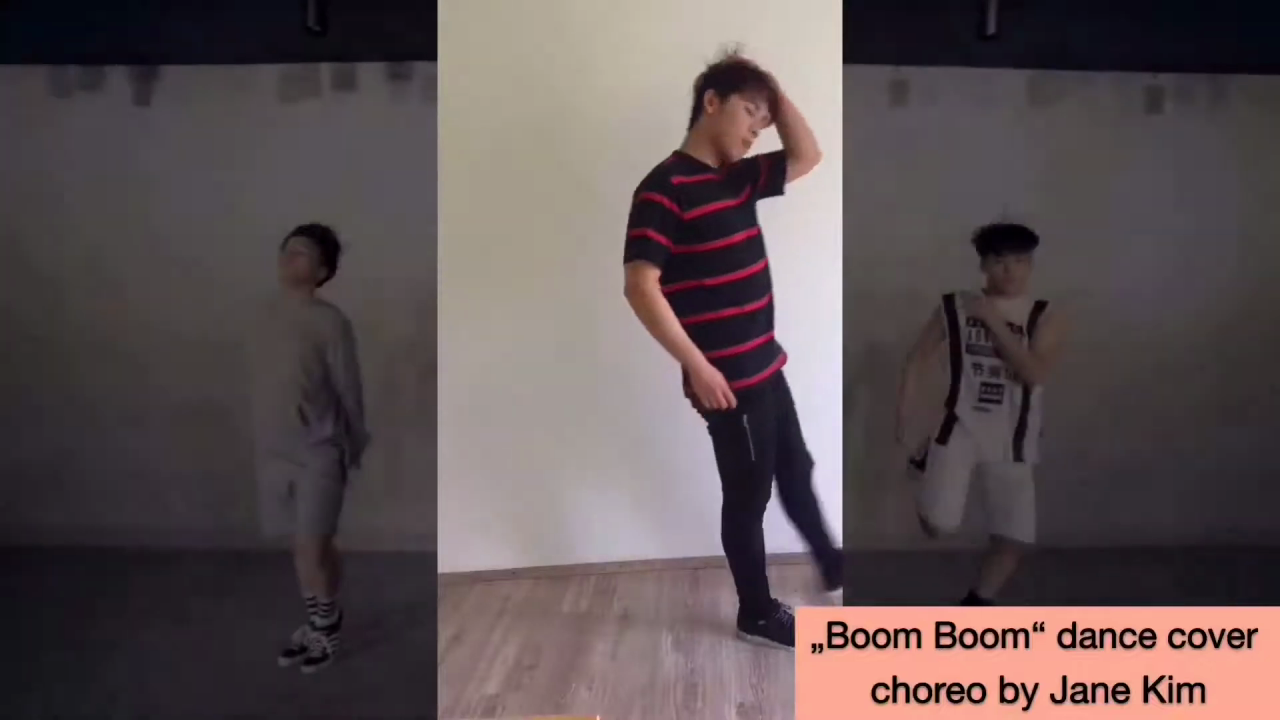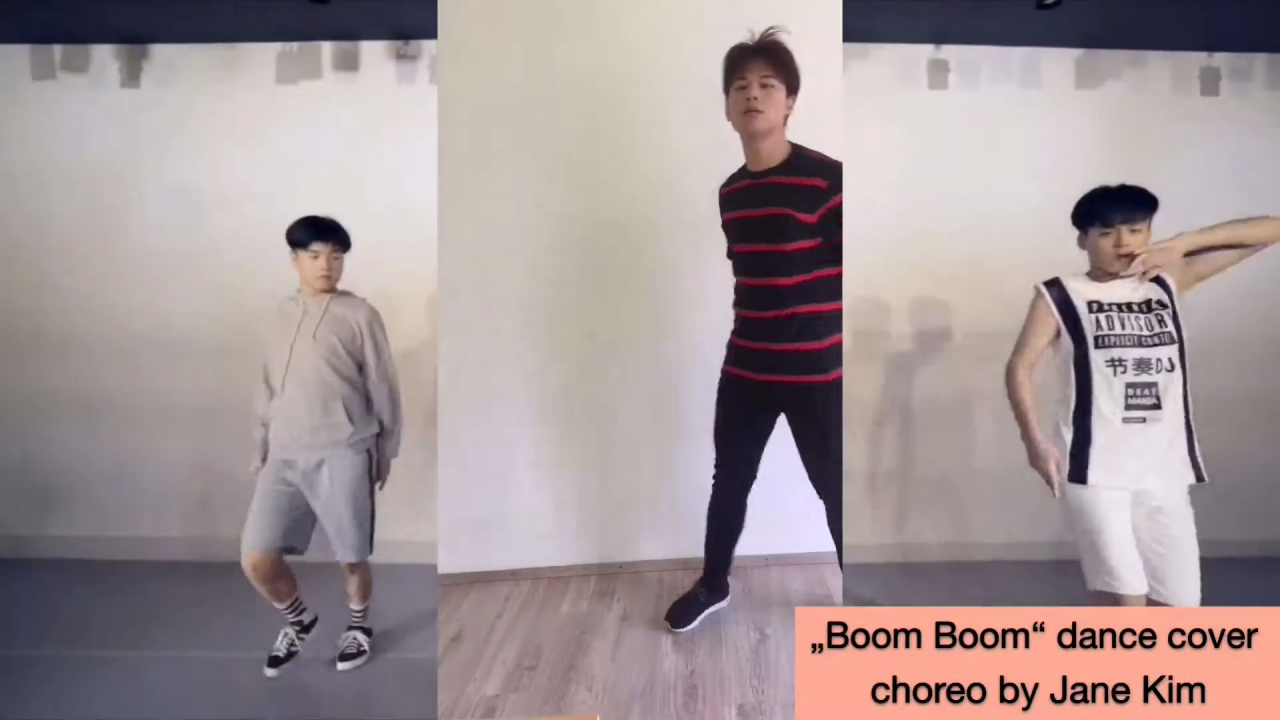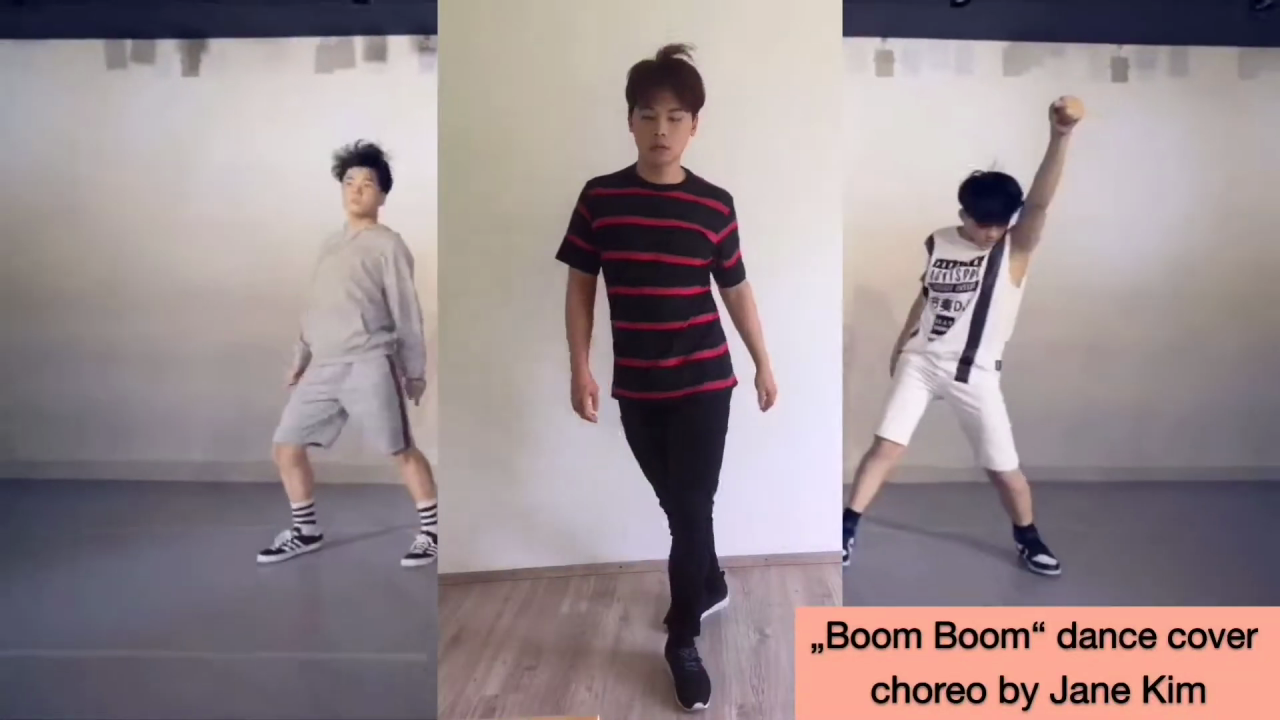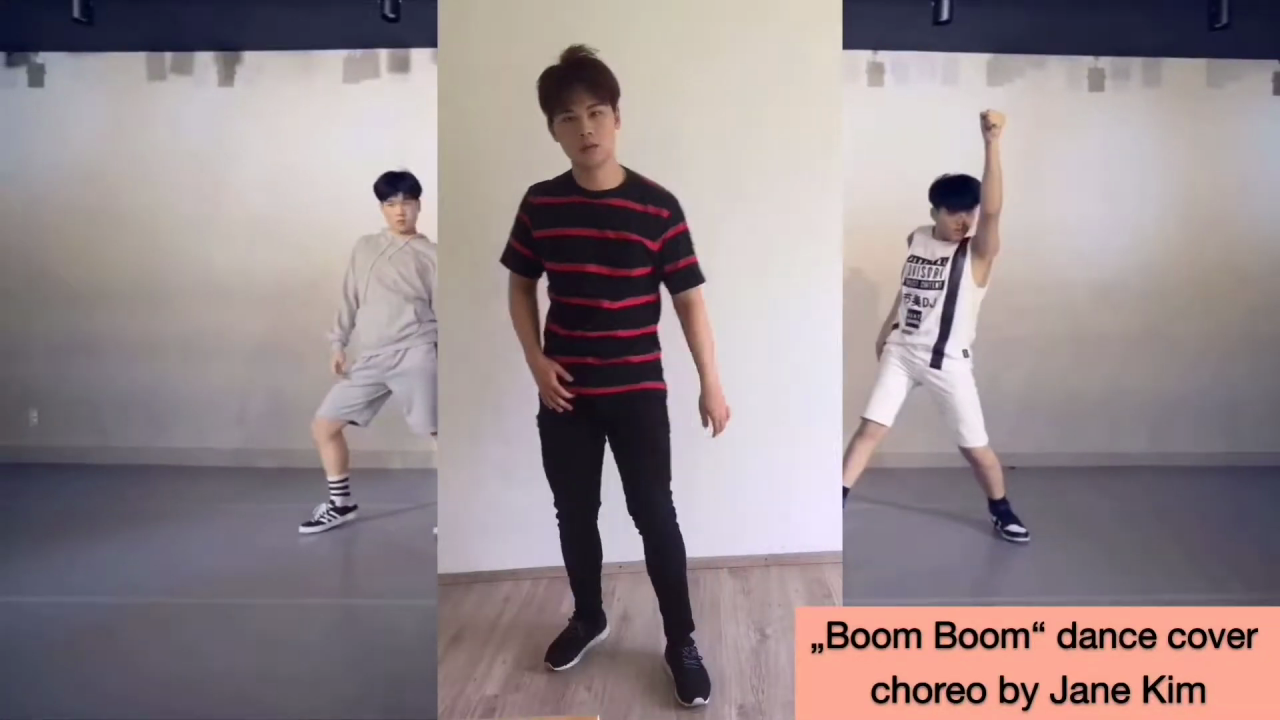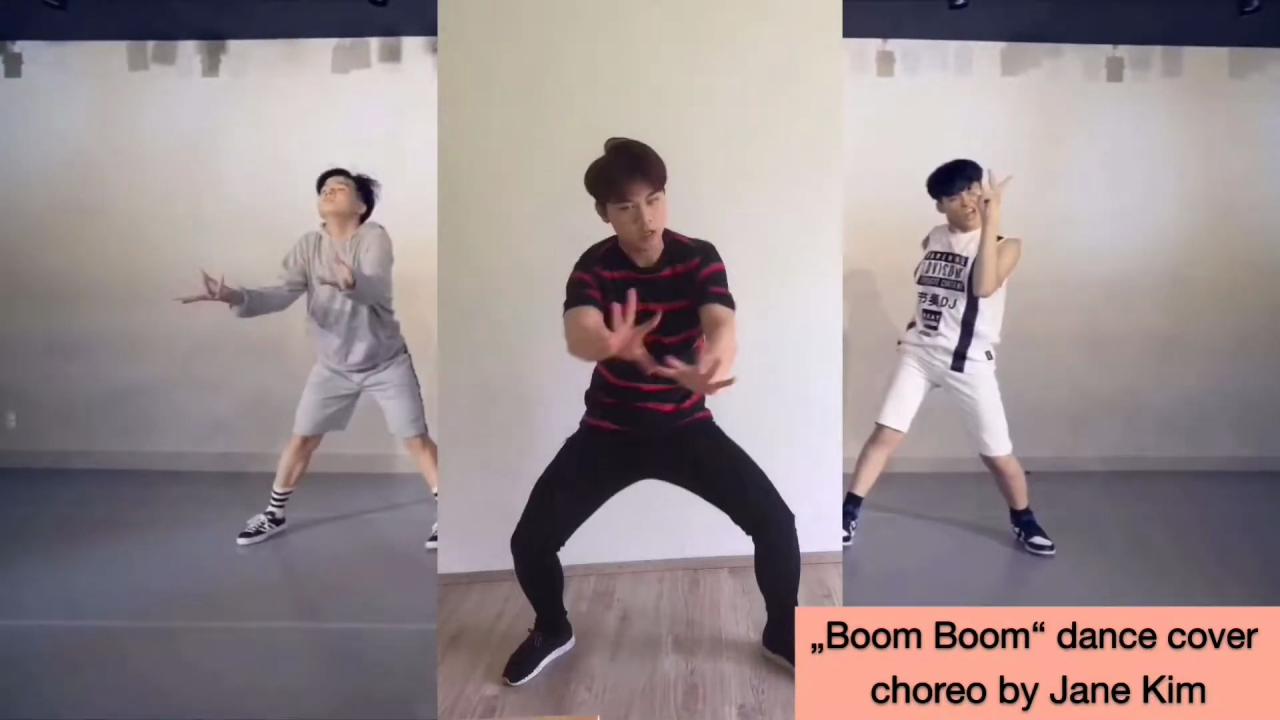
dt=1s
person 1, frame 1
left shoulder: (735, 178)
right shoulder: (664, 186)
left elbow: (808, 155)
right elbow: (640, 286)
left wrist: (774, 92)
right wrist: (694, 363)
left hip: (763, 363)
right hip: (726, 374)
left knee: (796, 465)
right knee: (748, 490)
left ankle: (830, 566)
right ankle: (757, 611)
person 1, frame 2
left shoulder: (824, 177)
right shoulder: (732, 192)
left elbow: (844, 268)
left wrist: (841, 355)
left hip: (816, 370)
right hip: (744, 368)
left knee: (834, 489)
right knee: (729, 480)
right ankle: (712, 584)
person 1, frame 3
left shoulder: (714, 204)
right shoulder: (600, 197)
left elbow: (735, 288)
right elbow: (580, 285)
left wrist: (763, 363)
right wrist: (579, 366)
left hip: (704, 382)
right hip: (636, 387)
left knee: (689, 511)
right knee: (679, 506)
left ankle: (682, 641)
right ankle: (711, 586)
person 1, frame 4
left shoulder: (657, 206)
right shoulder: (540, 204)
left elbow: (688, 297)
right elbow: (521, 286)
left wrist: (711, 383)
right wrist: (535, 359)
left hip: (637, 387)
right hip: (564, 389)
left knee: (654, 514)
right knee: (574, 513)
left ankle: (681, 641)
right ankle: (588, 617)
person 1, frame 5
left shoulder: (697, 258)
right shoulder: (596, 267)
left elbow: (722, 327)
right elbow: (581, 337)
left wrist: (714, 365)
right wrist: (615, 344)
left hip: (686, 425)
right hip: (609, 430)
left knee: (775, 523)
right knee: (530, 538)
left ankle: (782, 632)
right ankle: (552, 630)
person 2, frame 1
left shoulder: (1044, 316)
right shoulder: (953, 307)
left elbow: (1035, 374)
right elbow: (917, 357)
left wrist: (995, 323)
right wrist: (903, 410)
left hip: (1014, 442)
right hip: (960, 429)
left knee: (1015, 539)
right knee: (939, 525)
left ankle: (972, 610)
right ankle: (928, 461)
person 2, frame 2
left shoulder: (1169, 282)
right shoulder: (1058, 296)
right elbow: (1019, 367)
left wrist: (1183, 243)
right wrist: (1035, 438)
left hip: (1163, 469)
right hip: (1093, 465)
left knee: (1179, 602)
right knee: (1123, 599)
person 2, frame 3
left shoulder: (1015, 249)
right shoulder: (938, 243)
left elbow: (1040, 200)
left wrist: (1060, 135)
right wrist: (900, 345)
left hip: (974, 374)
right hip: (919, 362)
left knee: (1004, 468)
right knee: (885, 447)
left ankle: (1028, 539)
right ankle: (846, 531)
person 2, frame 4
left shoulder: (979, 251)
right shoulder: (917, 240)
left elbow: (993, 209)
left wrist: (991, 142)
right wrist: (887, 327)
left hip: (948, 361)
right hip: (901, 352)
left knee: (975, 446)
right knee: (871, 428)
left ankle: (1002, 511)
right ankle: (836, 503)
person 2, frame 5
left shoulder: (1006, 245)
right shoulder: (934, 239)
left elbow: (983, 287)
left wrist: (991, 219)
right wrist: (911, 334)
left hip: (970, 363)
right hip: (918, 353)
left knee: (999, 455)
right knee: (885, 434)
left ankle: (1025, 522)
right ankle: (847, 515)
person 3, frame 1
left shoulder: (328, 322)
right shoulder: (270, 314)
left elbow: (348, 388)
left wrist: (355, 445)
right wrist: (259, 433)
left hip: (317, 449)
right hip: (272, 449)
left knee: (315, 545)
right knee: (298, 542)
left ankle: (328, 624)
right ankle: (314, 621)
person 3, frame 2
left shoulder: (359, 315)
right shoulder: (283, 313)
left elbow: (382, 386)
left wrist: (386, 451)
right wrist: (262, 446)
left hip: (342, 453)
right hip: (285, 455)
left knee: (350, 558)
right knee: (256, 560)
left ankle: (359, 627)
right ankle: (298, 621)
person 3, frame 3
left shoulder: (388, 245)
right shoulder: (331, 244)
left elbow: (406, 311)
left wrist: (415, 371)
right wrist: (301, 358)
left hip: (369, 363)
right hip: (323, 368)
left knee: (401, 451)
right knee: (285, 447)
left ankle: (431, 531)
right ankle: (306, 531)
person 3, frame 4
left shoulder: (430, 254)
right shoulder: (364, 247)
right elbow: (350, 300)
right wrist: (338, 344)
left hip: (416, 354)
right hip: (371, 357)
left knee: (439, 431)
right knee: (323, 425)
right ankle: (341, 504)
person 3, frame 5
left shoulder: (374, 237)
right shoulder: (308, 246)
left elbow: (377, 288)
right elbow: (283, 293)
left wrist: (352, 283)
right wrist: (235, 296)
left hip: (387, 362)
right hip: (333, 365)
left knee: (417, 440)
right knee: (302, 438)
right ankle: (274, 514)
